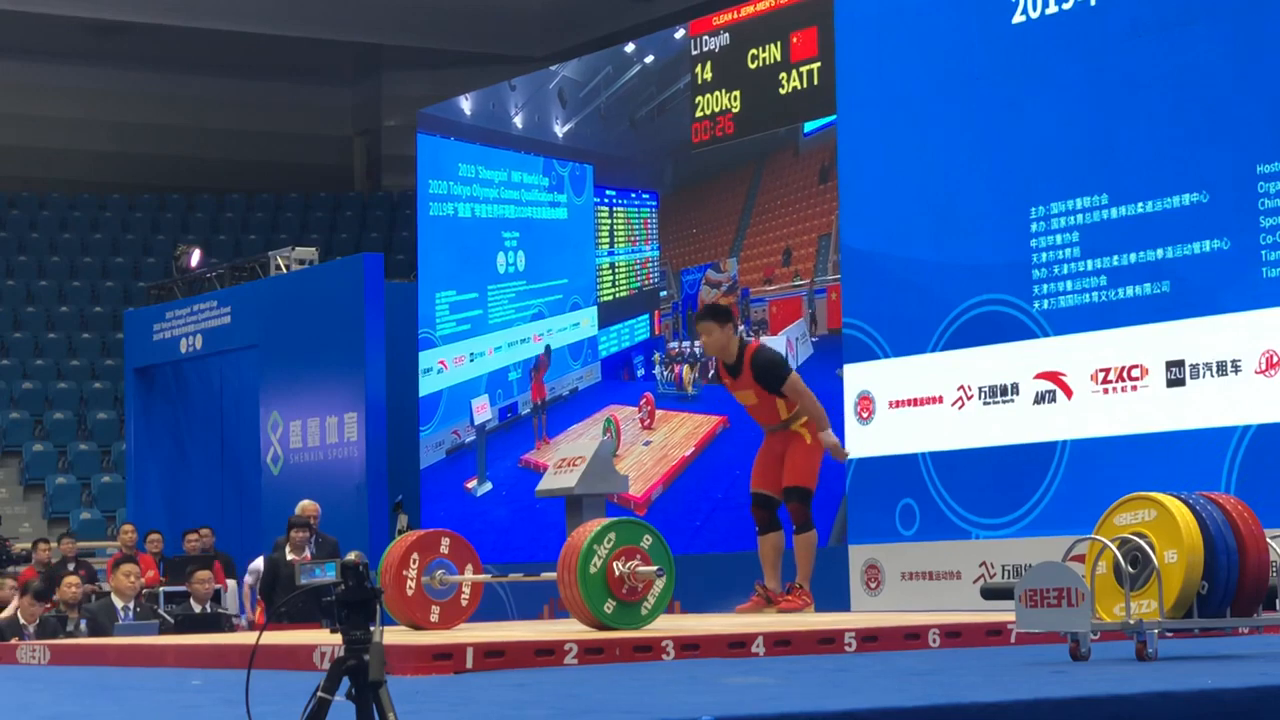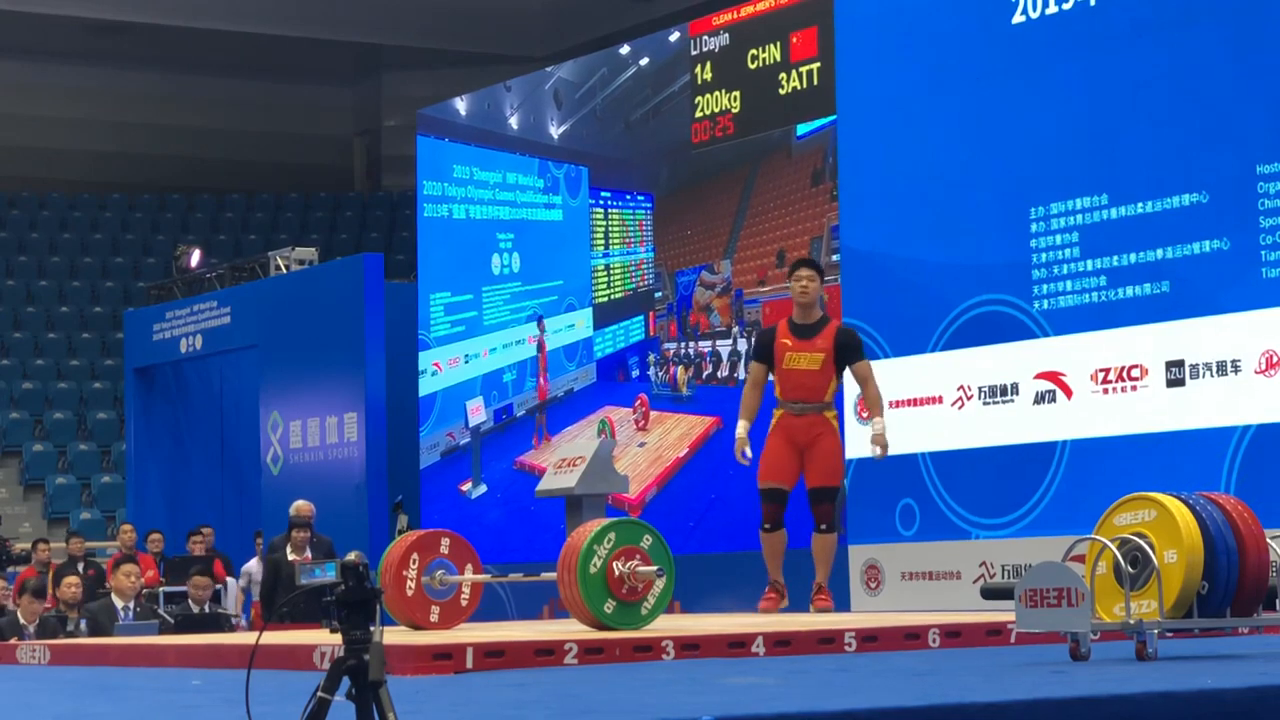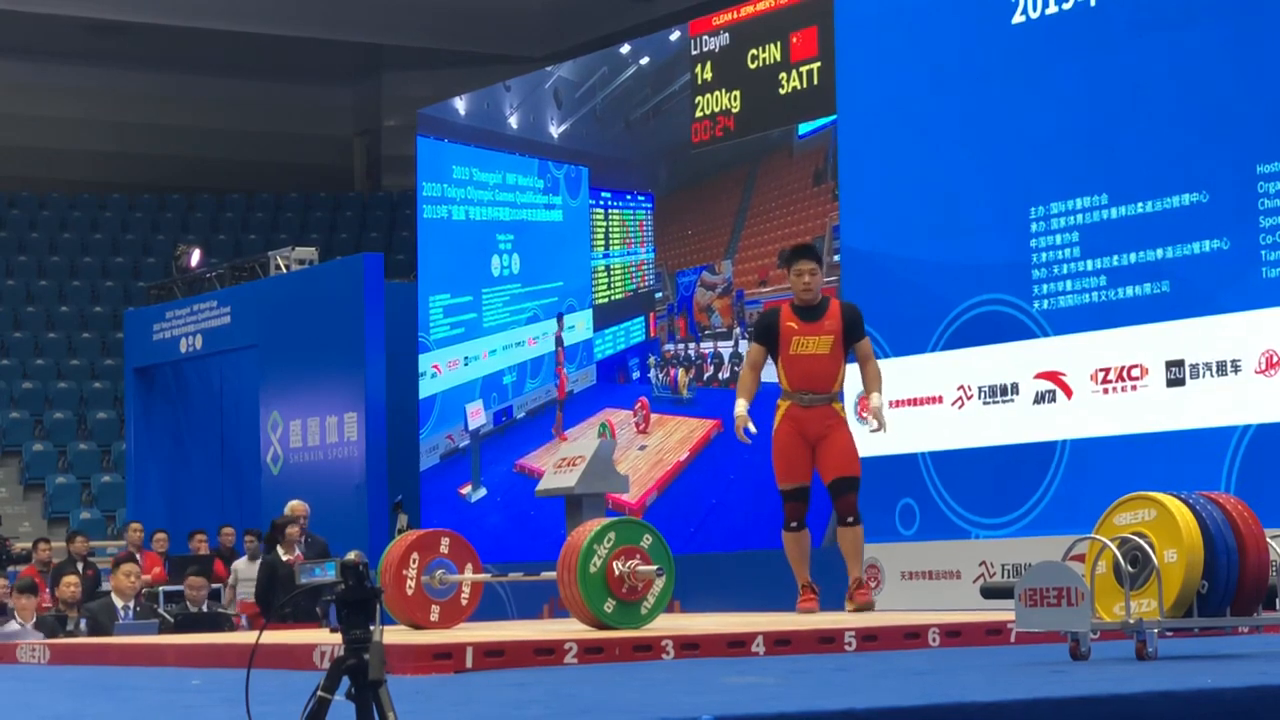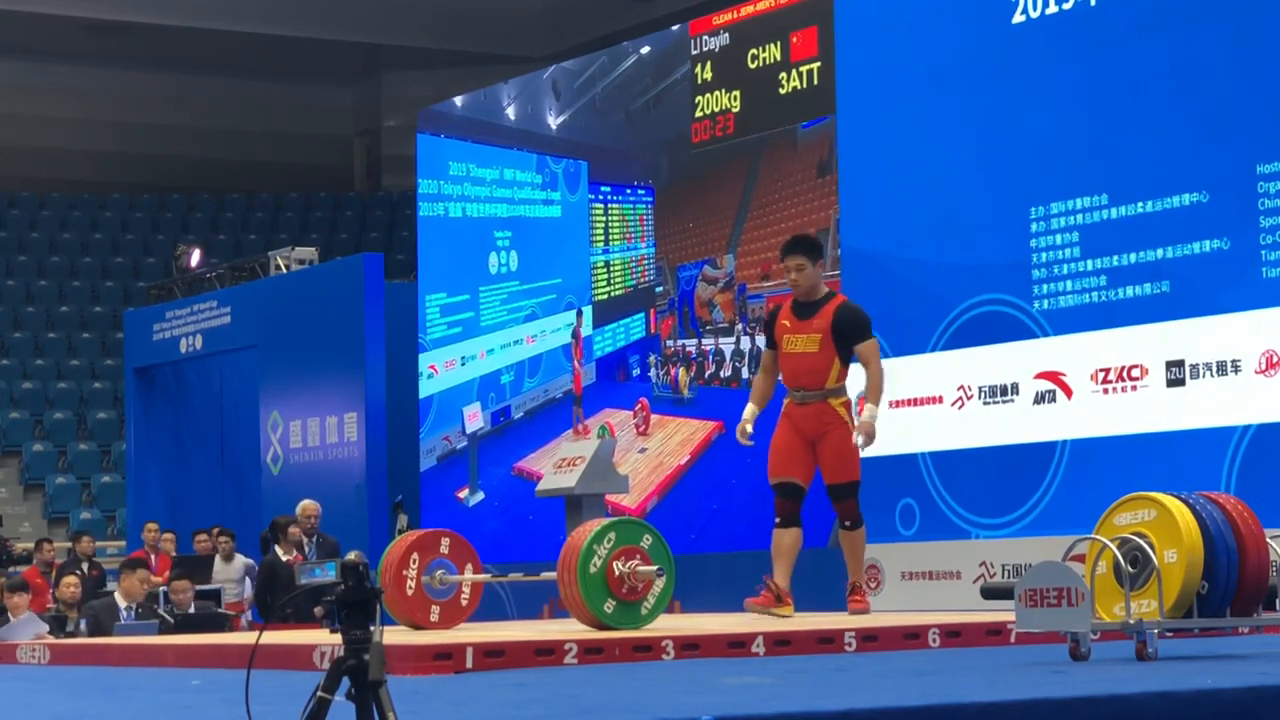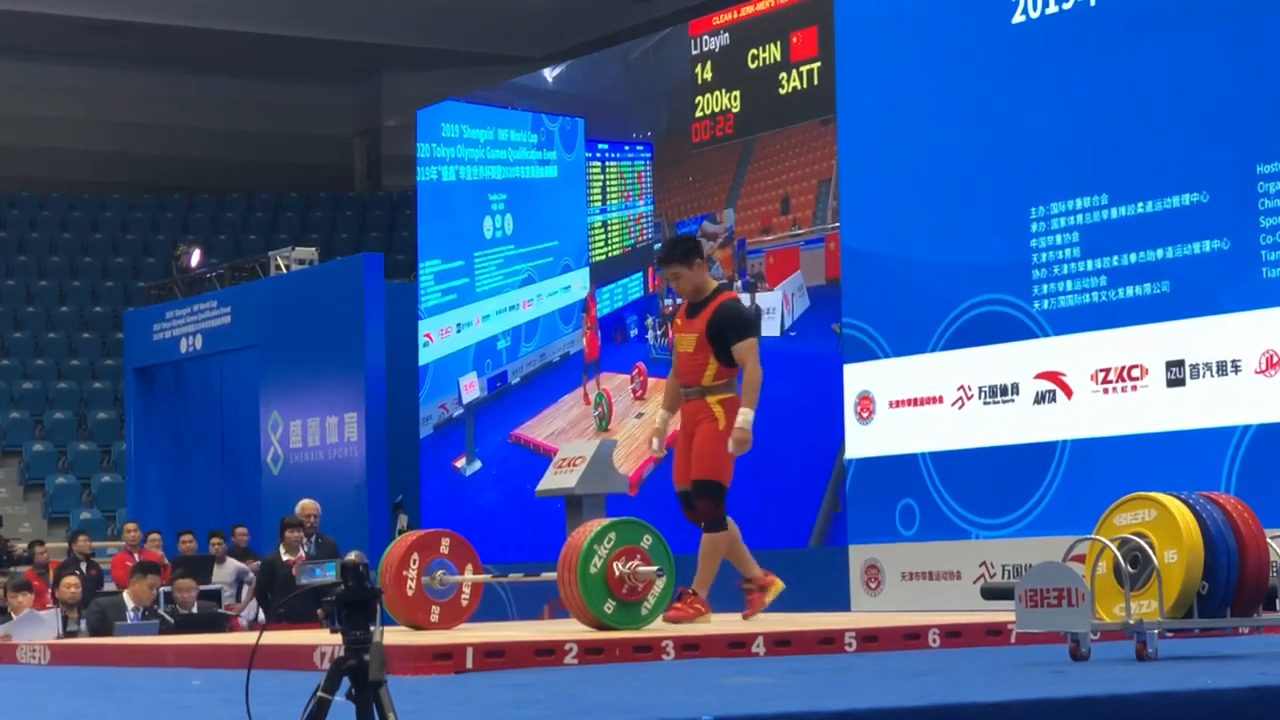
dt=1s
person 1, frame 1
left shoulder: (762, 359)
right shoulder: (721, 368)
left elbow: (804, 397)
left wrist: (826, 435)
left hip: (802, 433)
right hip: (774, 436)
left knee: (796, 505)
right knee: (761, 508)
left ankle: (803, 590)
right ankle: (772, 590)
person 1, frame 2
left shoulder: (841, 336)
right shoulder: (770, 336)
left elbow: (866, 382)
right elbow: (754, 385)
left wrist: (878, 425)
right wrist: (742, 429)
left hip: (822, 427)
right hip: (783, 426)
left knee: (824, 509)
right knee: (771, 505)
left ankle: (821, 588)
right ankle: (776, 585)
person 1, frame 3
left shoulder: (846, 314)
right shoulder: (772, 319)
left elbow: (867, 360)
right elbow: (752, 366)
left wrist: (875, 400)
right wrist: (741, 408)
left hip: (831, 417)
right hip: (790, 419)
left knee: (847, 500)
right knee: (795, 507)
left ankle: (858, 583)
right ankle: (806, 588)
person 1, frame 4
left shoulder: (845, 313)
right shoulder: (778, 315)
left elbow: (872, 364)
right elbow: (767, 370)
left wrist: (869, 413)
right wrist: (750, 412)
left hip: (832, 413)
right hip: (792, 414)
left knee: (845, 503)
right knee: (784, 503)
left ankle: (856, 587)
right ankle: (779, 592)
person 1, frame 5
left shoulder: (729, 311)
right shoulder: (682, 312)
left elbow: (751, 367)
left wrist: (744, 419)
right wrist: (663, 419)
left hip: (719, 412)
right hip: (691, 413)
left knee: (708, 504)
right knee: (692, 505)
left ankle: (696, 597)
right ankle: (759, 579)
